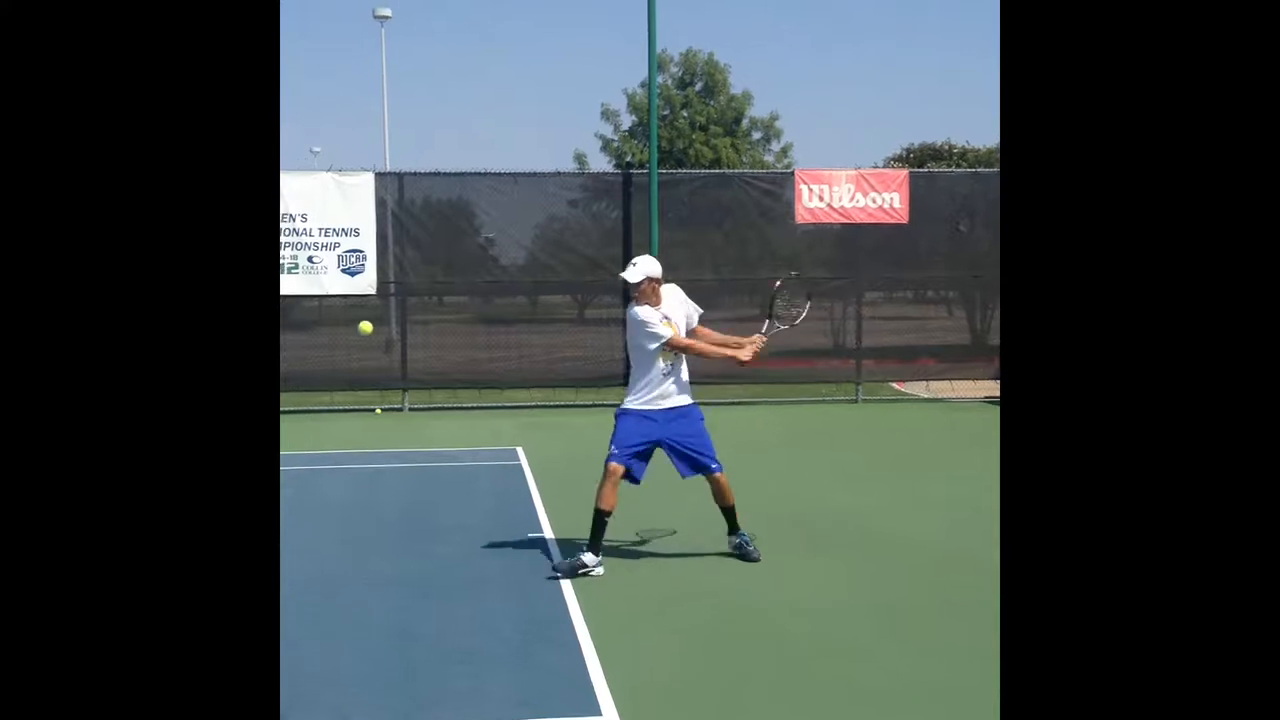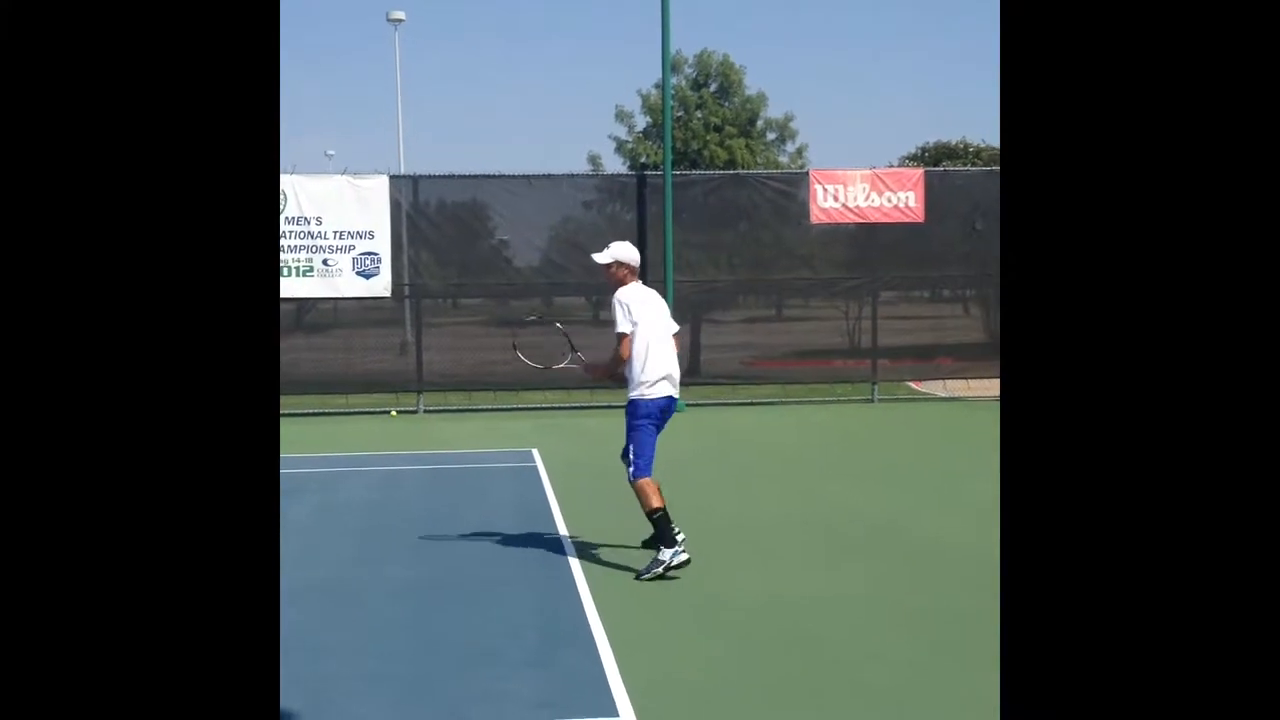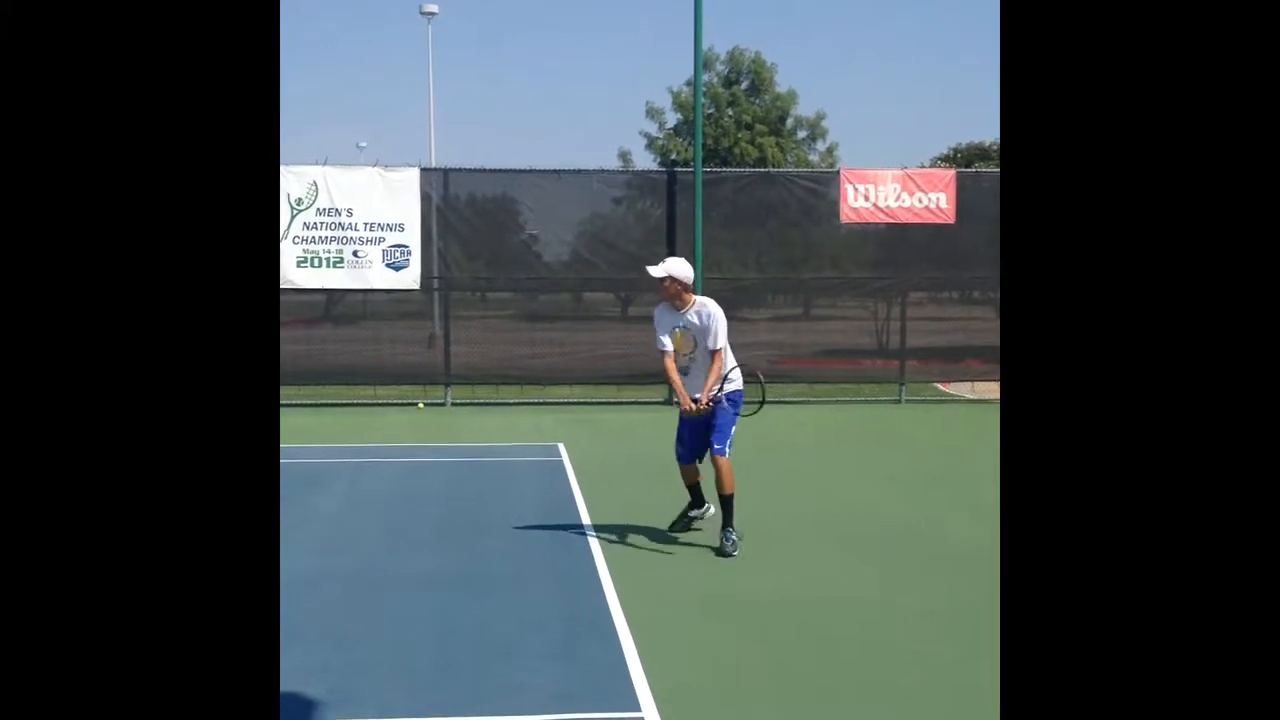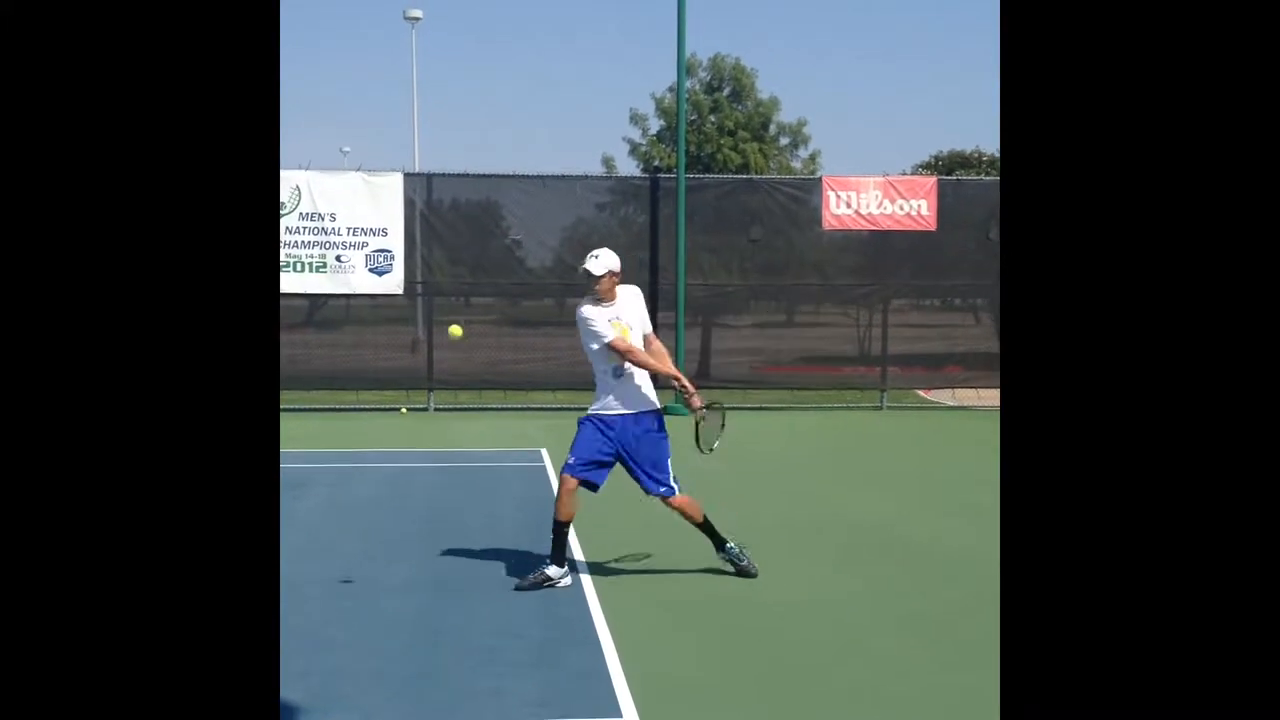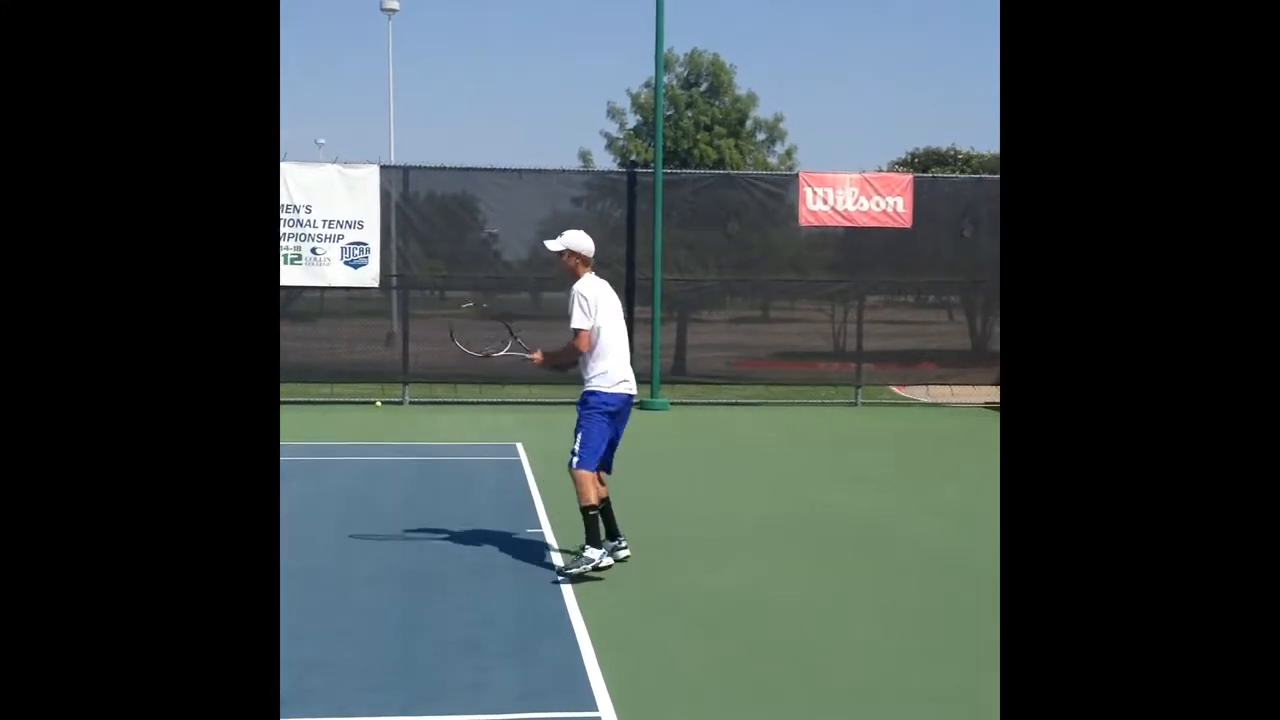
dt=1s
person 1, frame 1
left shoulder: (674, 293)
right shoulder: (638, 314)
left elbow: (696, 332)
right elbow: (687, 346)
left wrist: (742, 342)
right wrist: (735, 355)
left hip: (680, 407)
right hip: (638, 410)
left knee: (715, 473)
right knee: (612, 471)
left ankle: (737, 536)
right ankle: (592, 554)
person 1, frame 2
left shoulder: (624, 296)
right shoulder: (653, 296)
left elbow: (624, 352)
right elbow: (672, 344)
left wrist: (605, 370)
left hip: (648, 395)
right hip: (666, 391)
left knee: (639, 473)
right knee: (636, 463)
left ankle: (671, 548)
right ankle: (667, 530)
person 1, frame 3
left shoulder: (709, 310)
right shoulder: (661, 313)
left elbow: (717, 359)
right elbow: (668, 362)
left wrist: (707, 394)
right wrist: (683, 398)
left hip: (725, 391)
right hip: (689, 394)
left knee: (719, 455)
right knee: (684, 460)
left ankle: (729, 529)
right ankle: (699, 504)
person 1, frame 4
left shoulder: (633, 296)
right shoulder: (586, 312)
left elbow: (651, 344)
right elbow: (628, 351)
left wrist: (679, 380)
right wrist: (675, 376)
left hip: (642, 415)
right hip: (602, 417)
left knee: (670, 496)
right knee: (568, 482)
left ankle: (725, 548)
right ankle: (556, 566)
person 1, frame 5
left shoulder: (582, 290)
right shoulder: (602, 288)
left elbow: (581, 345)
left wrist: (548, 358)
right wrist: (564, 361)
left hip: (603, 392)
right hip: (622, 390)
left knee: (581, 468)
right knee: (595, 469)
left ankle: (595, 549)
right ankle: (614, 541)
